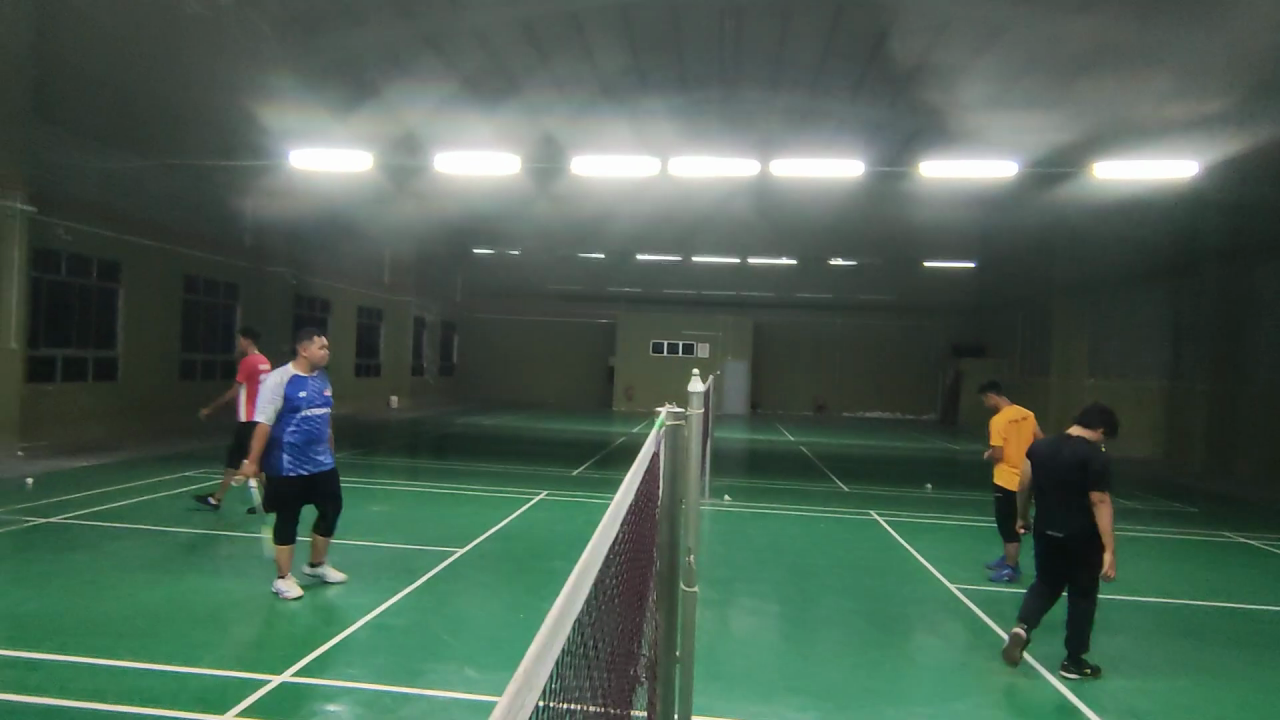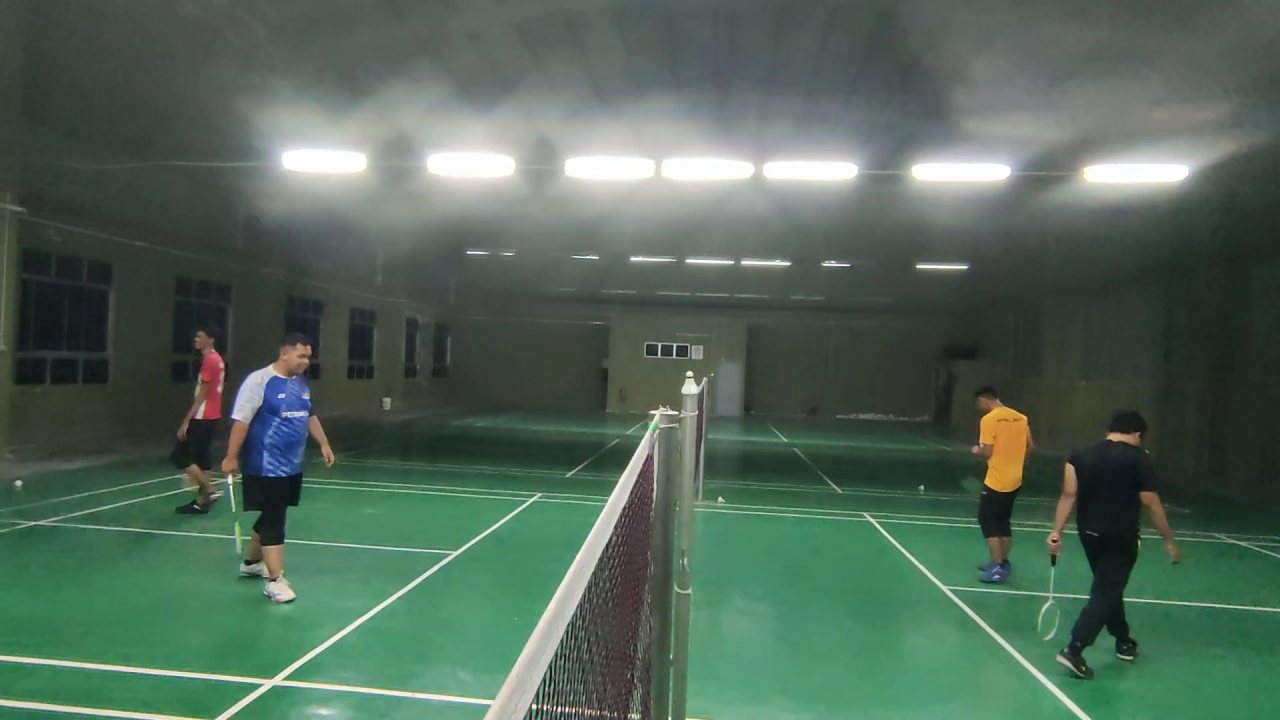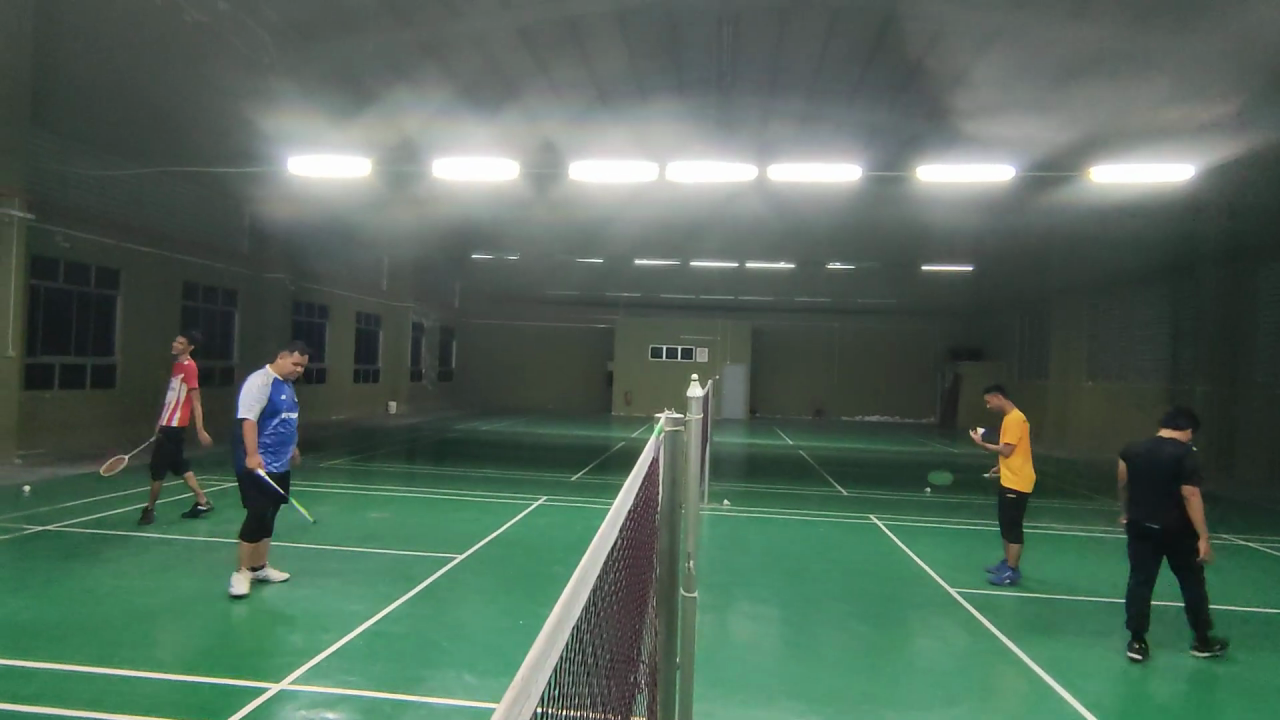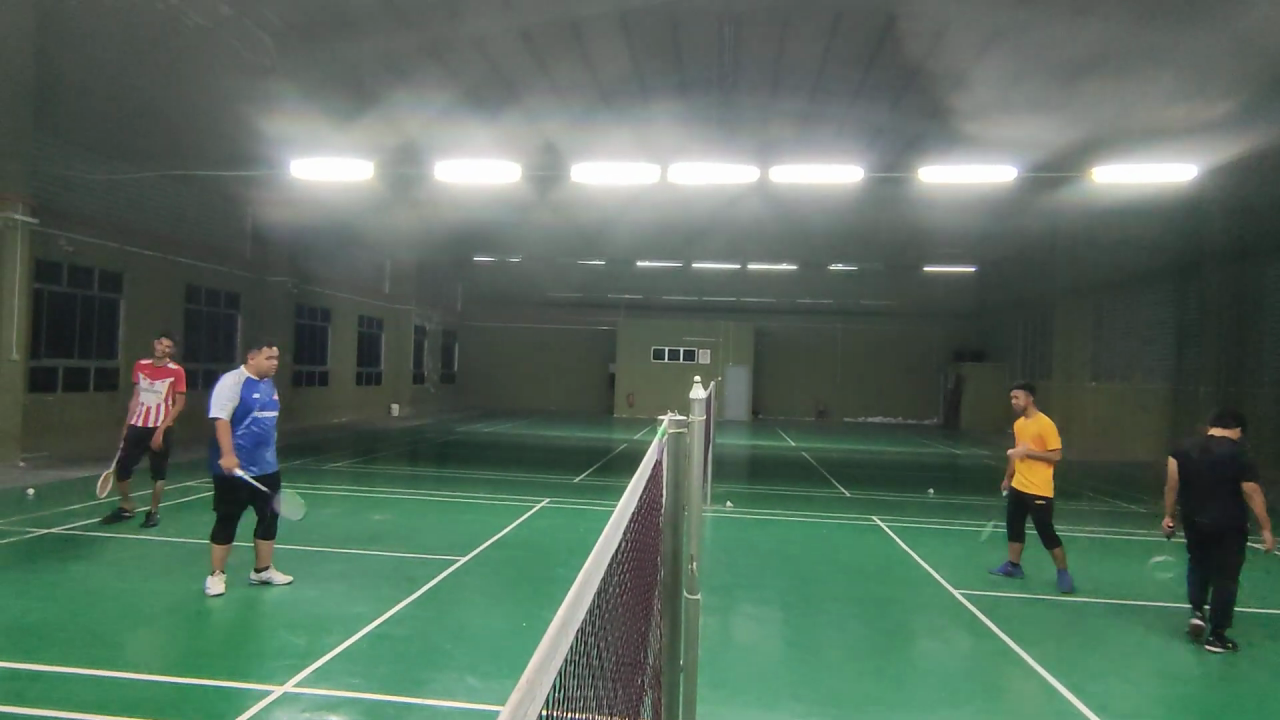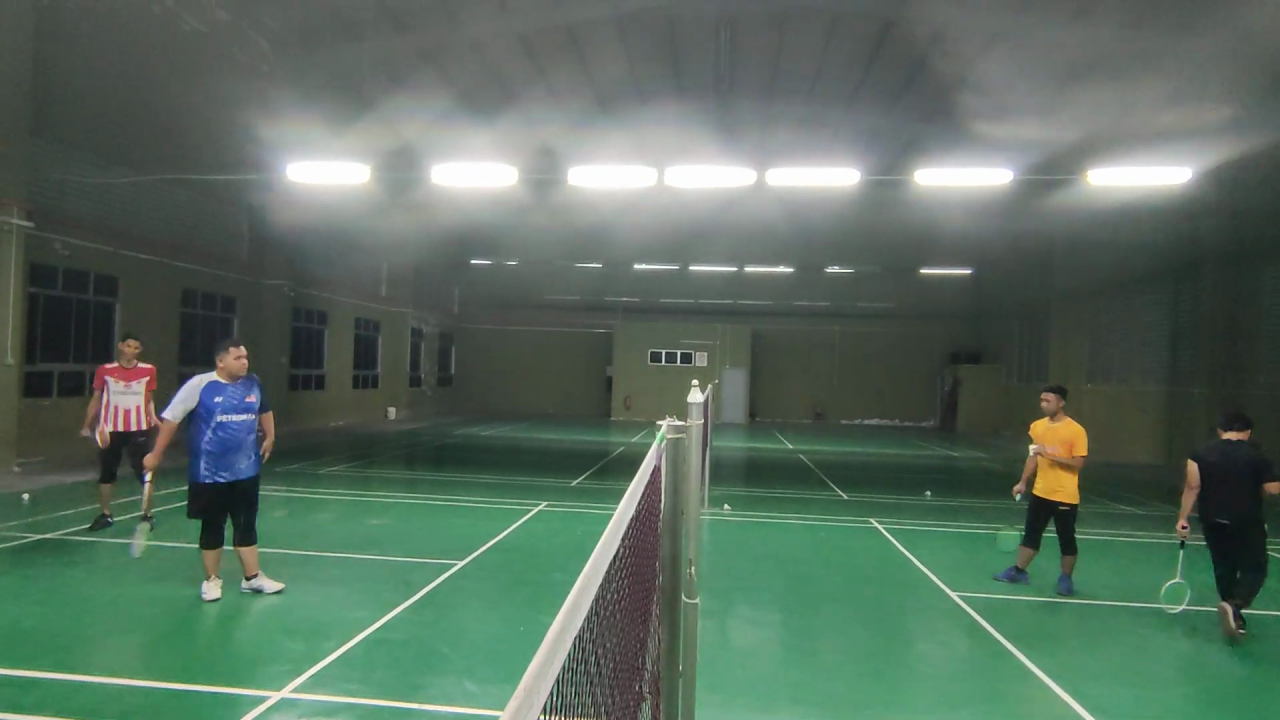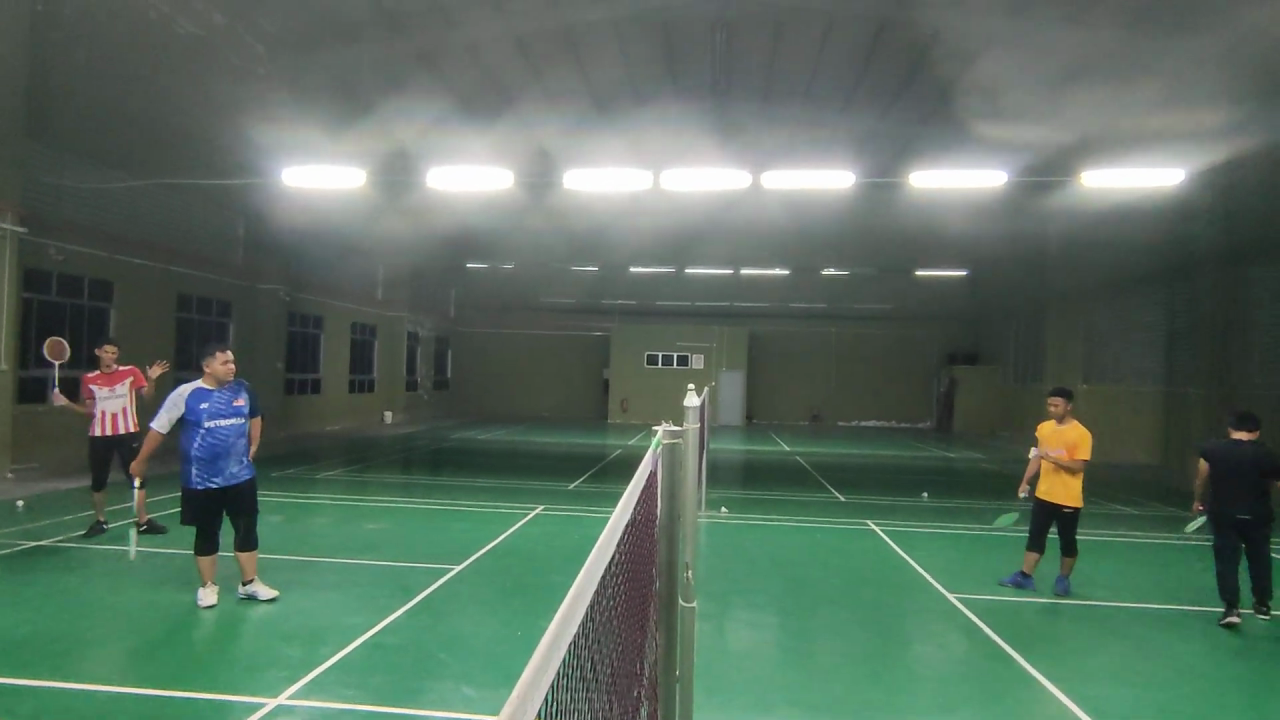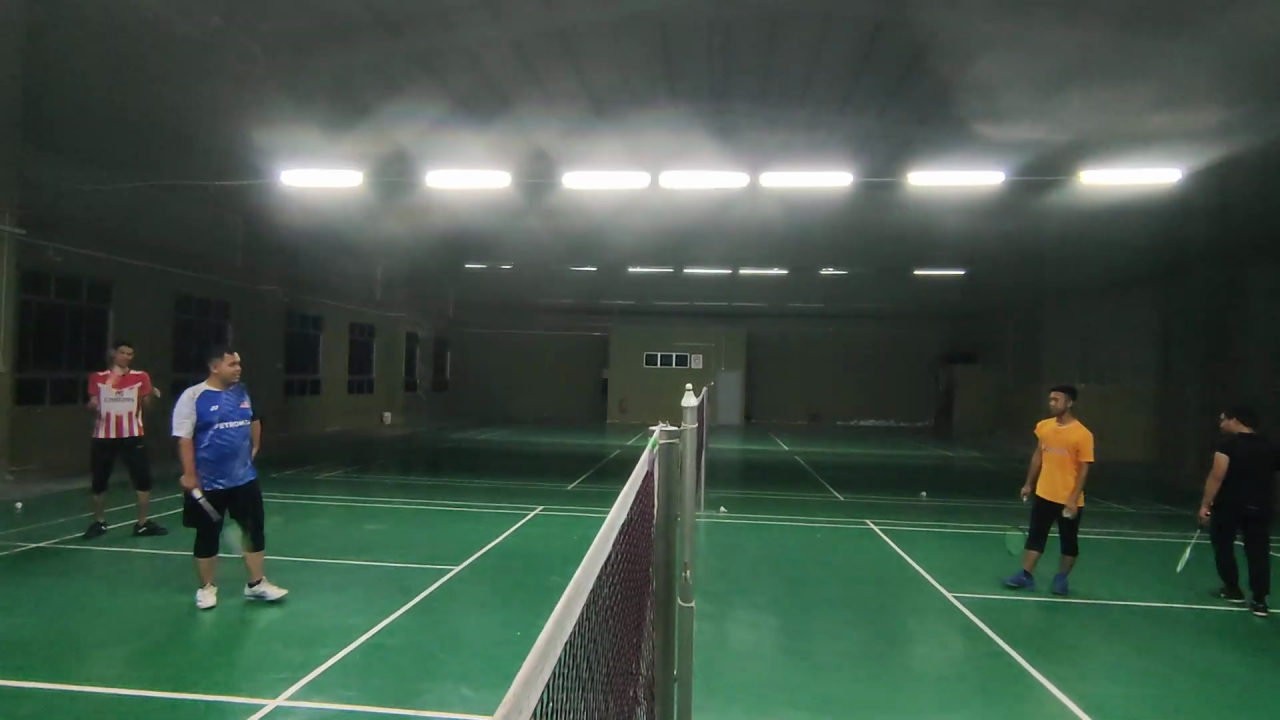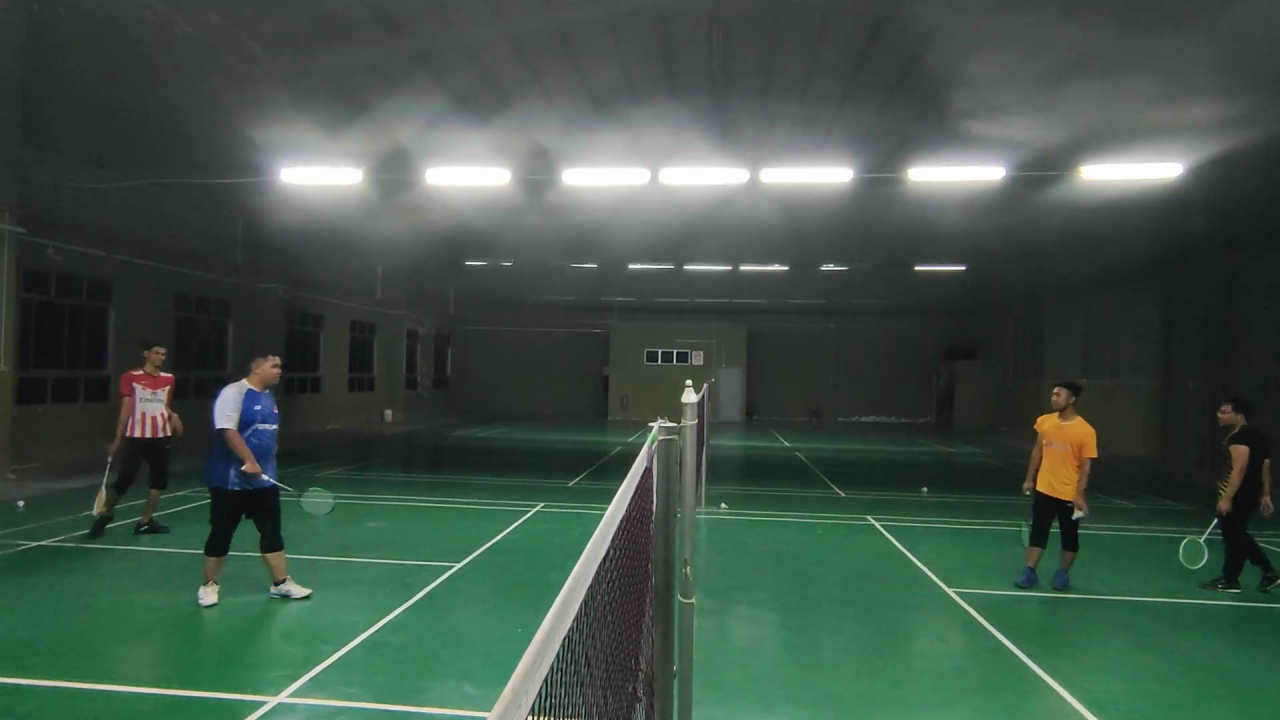
dt=0.4s
person 1, frame 1
left shoulder: (322, 378)
right shoulder: (279, 380)
right elbow: (264, 423)
left wrist: (330, 447)
right wrist: (253, 461)
left hip: (322, 464)
right hip: (288, 467)
left knee: (332, 509)
right knee: (287, 520)
left ankle: (317, 564)
right ankle: (284, 578)
person 1, frame 2
left shoulder: (301, 383)
right shoulder: (259, 381)
left elbow: (309, 417)
right elbow: (240, 420)
left wrist: (324, 444)
right wrist: (231, 456)
left hip: (291, 466)
right hip: (265, 467)
left knee: (271, 516)
right knee: (274, 520)
left ankle: (252, 562)
right ankle: (275, 581)
person 1, frame 3
left shoulder: (286, 384)
right shoulder: (260, 381)
right elbow: (248, 419)
left wrist: (292, 447)
right wrist: (252, 454)
left hip: (279, 465)
right hip: (258, 466)
left knee: (268, 516)
right knee: (258, 516)
left ankle: (258, 567)
right ankle: (241, 571)
person 1, frame 4
left shoulder: (268, 384)
right shoulder: (233, 381)
right elbow: (220, 418)
right wrist: (227, 454)
left hip: (267, 465)
right hip: (235, 468)
left knee: (271, 516)
right knee: (227, 520)
left ankle: (262, 570)
right ankle: (216, 574)
person 1, frame 5
left shoulder: (253, 384)
right shoulder: (199, 386)
left elbow: (265, 412)
right elbow: (171, 418)
left wrist: (269, 437)
right wrist: (156, 453)
left hip: (245, 471)
right hip: (210, 474)
left knee: (246, 524)
right knee: (212, 526)
left ankle: (252, 577)
right ankle: (212, 580)
person 1, frame 6
left shoulder: (242, 389)
right shoulder: (185, 394)
left elbow: (254, 417)
right elbow: (158, 429)
left wrist: (254, 445)
right wrist: (141, 461)
left hip: (240, 476)
right hip: (202, 481)
left knee: (247, 528)
right knee: (207, 533)
left ankle: (250, 583)
right ankle: (208, 586)
person 1, frame 7
left shoulder: (241, 392)
right shoulder: (193, 397)
left elbow: (253, 422)
right elbow: (184, 438)
left wrist: (254, 448)
right wrist: (188, 473)
left hip: (243, 477)
right hip: (207, 482)
left knee: (254, 528)
right knee: (207, 534)
left ankle: (256, 584)
right ankle: (206, 587)
person 1, frame 8
left shoulder: (268, 396)
right shoulder: (234, 393)
right elbow: (227, 430)
right wrist: (249, 461)
left hip: (262, 479)
right hip: (231, 479)
left knee: (272, 530)
right knee: (222, 532)
left ankle: (281, 583)
right ankle: (209, 584)
person 2, frame 1
left shoulder: (1040, 448)
right shoulder: (1095, 456)
left elbow: (1025, 488)
right elbow: (1100, 503)
left wrist: (1022, 517)
right wrist: (1109, 550)
left hip: (1046, 533)
right hip: (1082, 538)
left knee: (1045, 585)
right knee: (1083, 596)
left ankle: (1022, 628)
right ankle: (1073, 660)
person 2, frame 2
left shoulder: (1081, 456)
right shoulder: (1138, 459)
left elbow: (1068, 495)
right elbow: (1150, 502)
left wrist: (1056, 531)
right wrist: (1169, 540)
left hip: (1089, 534)
right hip: (1120, 538)
left knee: (1106, 587)
right knee: (1105, 595)
left ankle: (1123, 641)
right ankle: (1072, 652)
person 2, frame 3
left shoulder: (1133, 450)
right shoulder: (1185, 455)
left elbow: (1123, 486)
right elbow: (1191, 497)
left wrist: (1127, 513)
right wrist: (1203, 538)
left hip: (1140, 527)
right hip: (1177, 530)
left knee: (1140, 582)
right knee: (1193, 582)
left ankle: (1137, 642)
right ankle: (1202, 640)
person 2, frame 4
left shoulder: (1183, 450)
right shoulder: (1239, 454)
left elbow: (1172, 486)
right elbow: (1252, 493)
left wrist: (1168, 516)
right wrist: (1266, 528)
left hip: (1195, 522)
right hip: (1229, 525)
left knee: (1198, 568)
right knee: (1225, 578)
left ankle: (1197, 613)
right ankle: (1216, 636)
person 2, frame 5
left shoulder: (1201, 454)
right shoulder: (1256, 455)
left elbow: (1192, 488)
left wrist: (1183, 519)
left hip: (1214, 521)
right hip: (1248, 523)
left knee: (1225, 569)
right knee: (1255, 569)
left ankle: (1234, 617)
right ankle: (1232, 605)
person 2, frame 6
left shoulder: (1212, 451)
left elbow: (1202, 480)
left wrist: (1199, 501)
left hip: (1223, 516)
right hip: (1258, 517)
left knee: (1226, 563)
right knee: (1259, 559)
left ankle: (1231, 609)
right ankle: (1262, 605)
person 2, frame 7
left shoulder: (1229, 445)
right shoulder: (1269, 448)
left elbow: (1216, 477)
right elbow: (1271, 477)
left wrist: (1205, 505)
left hip: (1231, 506)
right hip: (1261, 507)
left knee: (1223, 545)
right knee: (1259, 552)
left ankle: (1233, 590)
right ankle: (1259, 601)
person 2, frame 8
left shoulder: (1239, 437)
right shoulder: (1255, 435)
left elbow: (1239, 470)
right elbow: (1264, 469)
left wrist: (1227, 499)
left hip: (1236, 496)
right hip: (1248, 495)
left knee: (1232, 537)
right knee: (1239, 535)
left ankle: (1230, 580)
person 3, frame 1
left shoulder: (998, 420)
right shoulder: (1027, 415)
left elbow: (997, 455)
right elbow: (1040, 441)
left wrist: (988, 456)
left hip: (1006, 480)
right hip: (1021, 478)
left knee: (1007, 524)
right knee: (1008, 522)
left ankle: (1011, 569)
right ankle: (1009, 559)
person 3, frame 2
left shoulder: (989, 419)
right shoulder: (1020, 418)
left elbow: (987, 452)
right elbow: (1030, 446)
left wrist: (978, 451)
left hip: (997, 480)
right hip: (1014, 480)
left knee: (987, 520)
right knee: (1002, 521)
left ankle: (997, 568)
right ankle: (1002, 563)
person 3, frame 3
left shoulder: (1014, 419)
right shoulder: (1013, 418)
left elbow: (1006, 450)
left wrist: (982, 443)
right wrist: (999, 468)
left hip: (1018, 483)
right hip: (1009, 481)
left knee: (1012, 525)
right knee: (1006, 523)
left ankle: (1012, 571)
right ankle: (1009, 563)
person 3, frame 4
left shoulder: (1045, 424)
right shoulder: (1018, 424)
left elbow: (1056, 455)
left wrist: (1027, 453)
right wrist: (1007, 477)
left hip: (1039, 490)
right hip: (1018, 486)
left knee: (1046, 533)
right knee: (1014, 526)
left ankle: (1063, 573)
right ankle: (1013, 565)
person 3, frame 5
left shoulder: (1076, 431)
right shoulder: (1037, 426)
left elbow: (1078, 463)
left wrist: (1050, 455)
right wrist: (1022, 482)
left hip: (1065, 496)
right hip: (1040, 492)
left knee: (1066, 538)
right knee: (1031, 533)
left ankle: (1066, 578)
right ankle: (1019, 571)
person 3, frame 6
left shoulder: (1081, 434)
right shoulder: (1044, 428)
left elbow: (1079, 466)
right elbow: (1035, 457)
left wrist: (1049, 457)
right wrist: (1026, 481)
left hip: (1069, 499)
right hip: (1043, 495)
left knee: (1067, 541)
right knee: (1035, 536)
left ankle: (1063, 579)
right ankle: (1025, 576)
person 3, frame 7
left shoulder: (1082, 435)
right shoulder: (1043, 426)
left elbow: (1084, 469)
left wrist: (1074, 499)
right wrist: (1028, 483)
left hip: (1069, 499)
right hip: (1044, 494)
left knee: (1068, 540)
right knee: (1035, 535)
left ankle: (1061, 578)
right ankle: (1025, 575)
person 3, frame 8
left shoulder: (1085, 431)
right shoulder: (1044, 422)
left elbow: (1086, 466)
left wrist: (1080, 496)
right wrist: (1029, 478)
left hip: (1070, 496)
right hip: (1044, 490)
left knee: (1069, 536)
right knee: (1037, 532)
left ankle: (1062, 574)
right ankle: (1029, 572)
person 4, frame 1
left shoulder: (247, 361)
right shoulder: (264, 362)
left elbow: (234, 392)
left wrist: (210, 408)
left hip: (248, 419)
right hip: (256, 418)
right knee: (234, 457)
right ankle: (216, 498)
person 4, frame 2
left shoulder: (209, 359)
right shoulder: (214, 359)
left elbow: (202, 395)
left wrist: (186, 421)
left hip: (202, 417)
right hip: (210, 417)
left knee: (180, 456)
right knee: (202, 458)
left ankle: (211, 491)
right ankle: (201, 502)
person 4, frame 3
left shoulder: (189, 367)
right shoulder: (178, 365)
left elbow: (195, 400)
left wrist: (200, 429)
right wrist: (160, 422)
left hip: (173, 425)
right hip: (167, 423)
left knee: (158, 467)
right knee: (178, 465)
left ankle: (149, 508)
right ankle: (202, 502)
person 4, frame 4
left shoulder: (176, 372)
right shoulder: (140, 366)
left elbow: (179, 404)
right elbow: (135, 398)
left wrist: (160, 430)
right wrist: (126, 425)
left hip: (159, 428)
right hip: (136, 426)
left knee: (158, 472)
right knee: (122, 467)
left ankle: (153, 512)
right ankle: (126, 508)
person 4, frame 5
left shoulder: (148, 371)
right shoulder: (104, 371)
right elbow: (96, 399)
left wrist: (153, 417)
right wrist: (87, 424)
left hip: (139, 430)
right hip: (111, 430)
left knee: (143, 473)
right knee: (106, 473)
left ankle: (147, 516)
right ankle: (105, 515)
person 4, frame 6
left shoulder: (131, 372)
right shoulder: (89, 379)
left elbow: (148, 397)
right elbow: (90, 410)
left wrist: (151, 379)
right wrist: (67, 403)
left hip: (128, 433)
right hip: (100, 436)
right knee: (98, 480)
left ankle: (143, 521)
right ankle: (100, 521)
person 4, frame 7
left shoulder: (141, 377)
right shoulder: (98, 378)
left elbow: (146, 405)
right elbow: (94, 407)
left wrist: (150, 396)
right wrist: (93, 406)
left hip: (132, 436)
right hip: (104, 437)
left knee: (143, 478)
right knee: (99, 482)
left ankle: (143, 523)
right ankle: (99, 523)
person 4, frame 8
left shoulder: (169, 379)
right shoulder: (131, 378)
right elbow: (125, 409)
left wrist: (173, 416)
right wrist: (117, 440)
left hip: (162, 436)
right hip: (137, 436)
left knee: (160, 480)
right knee: (124, 479)
left ankle: (146, 521)
right ankle: (104, 517)
